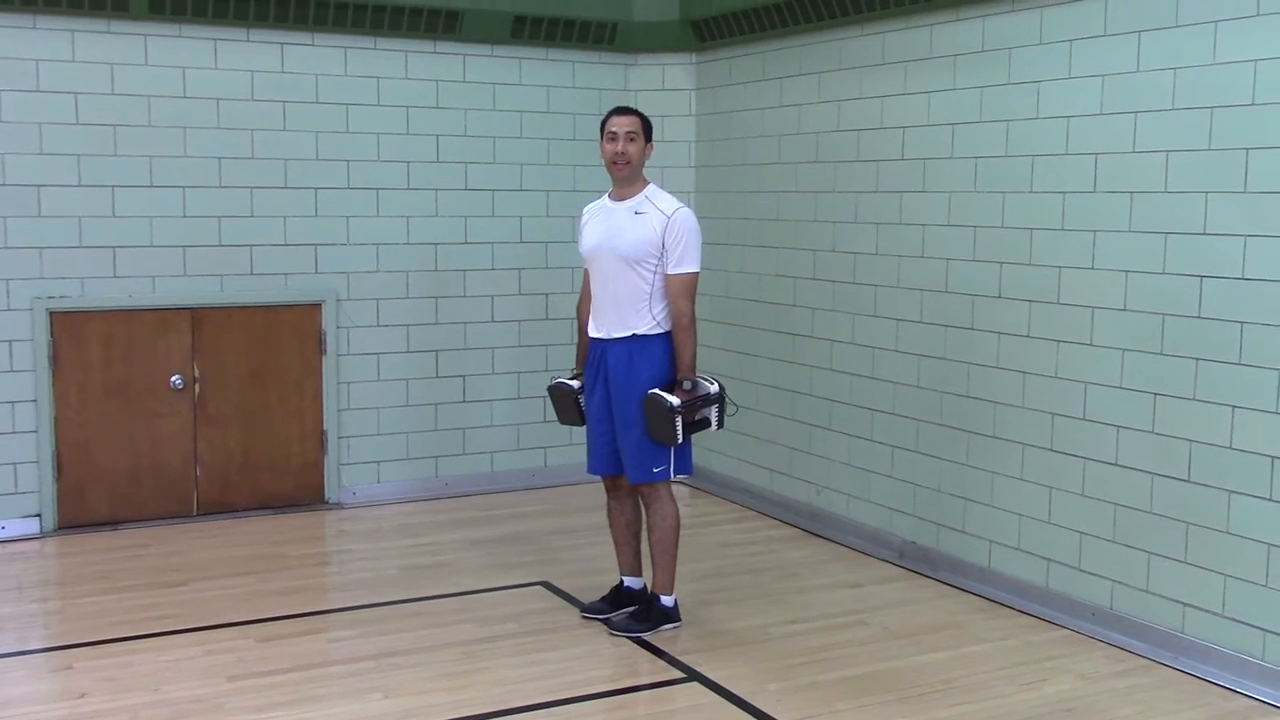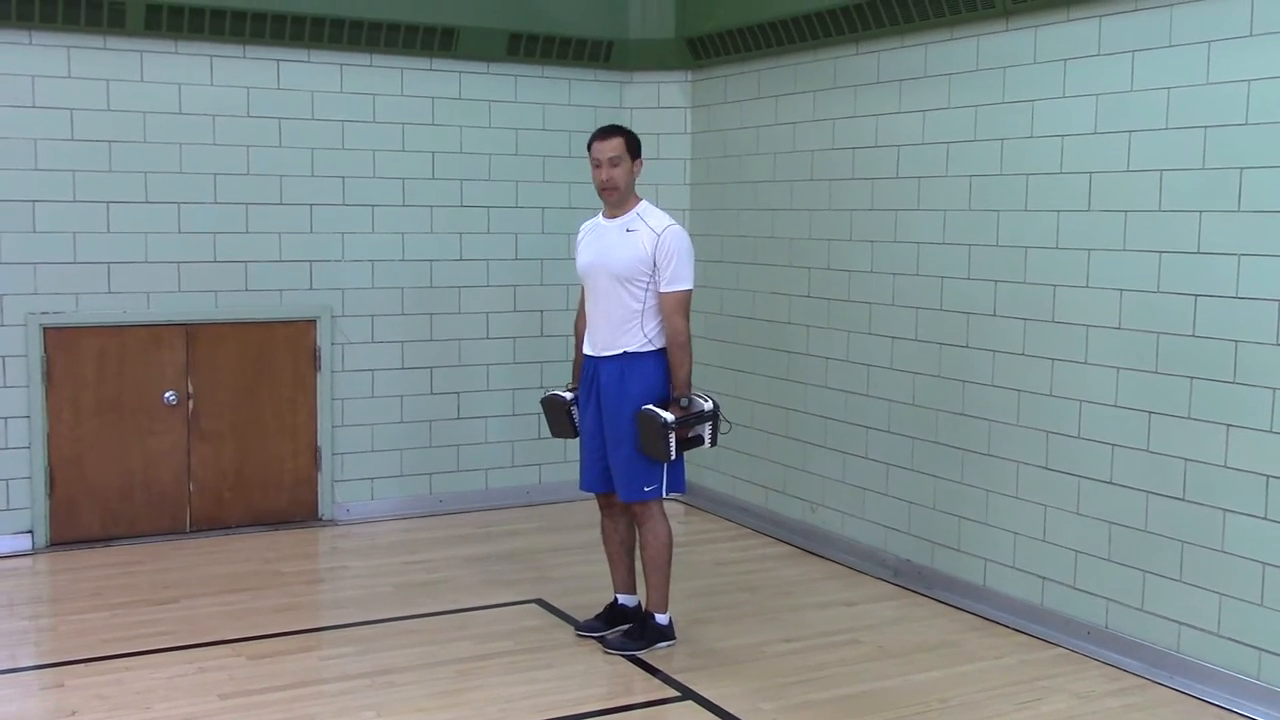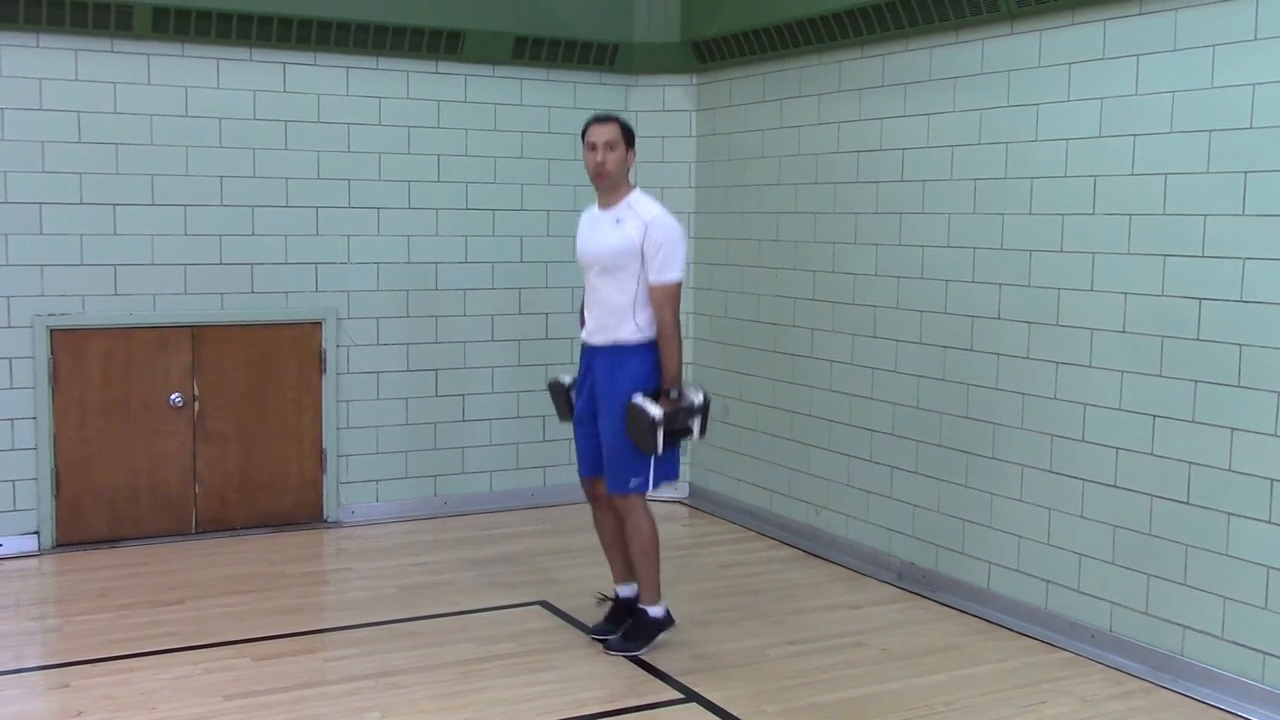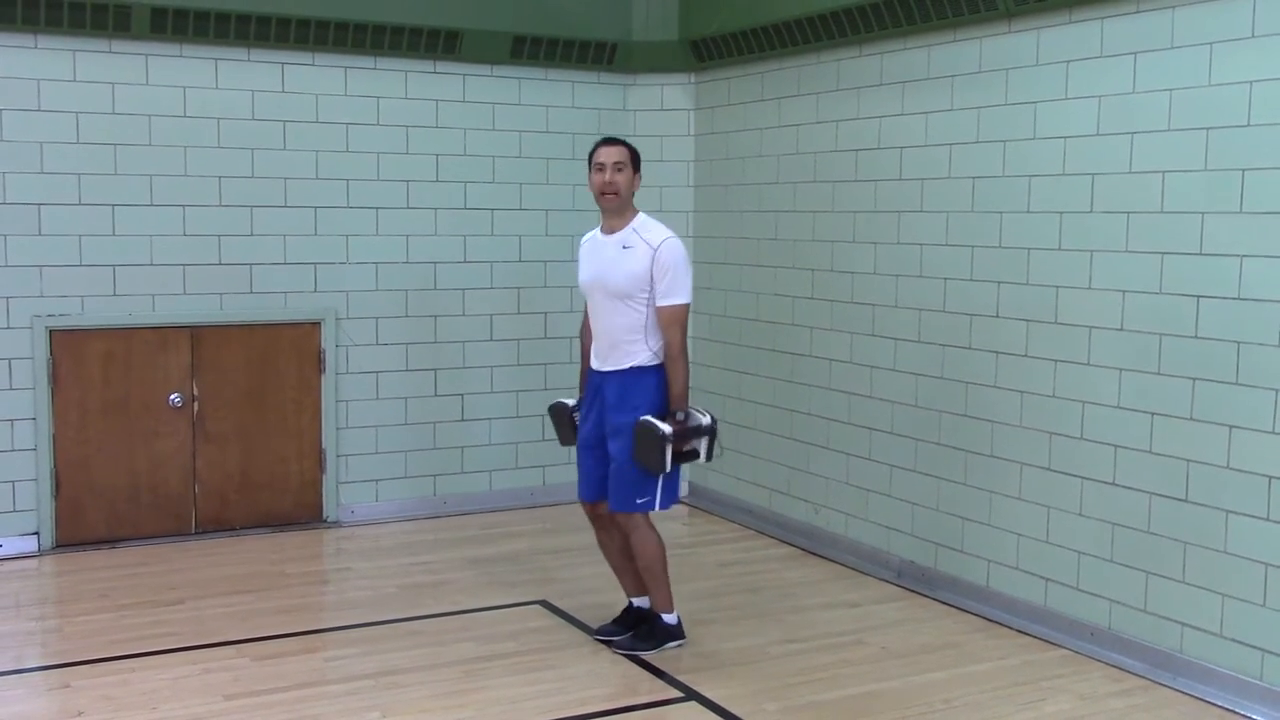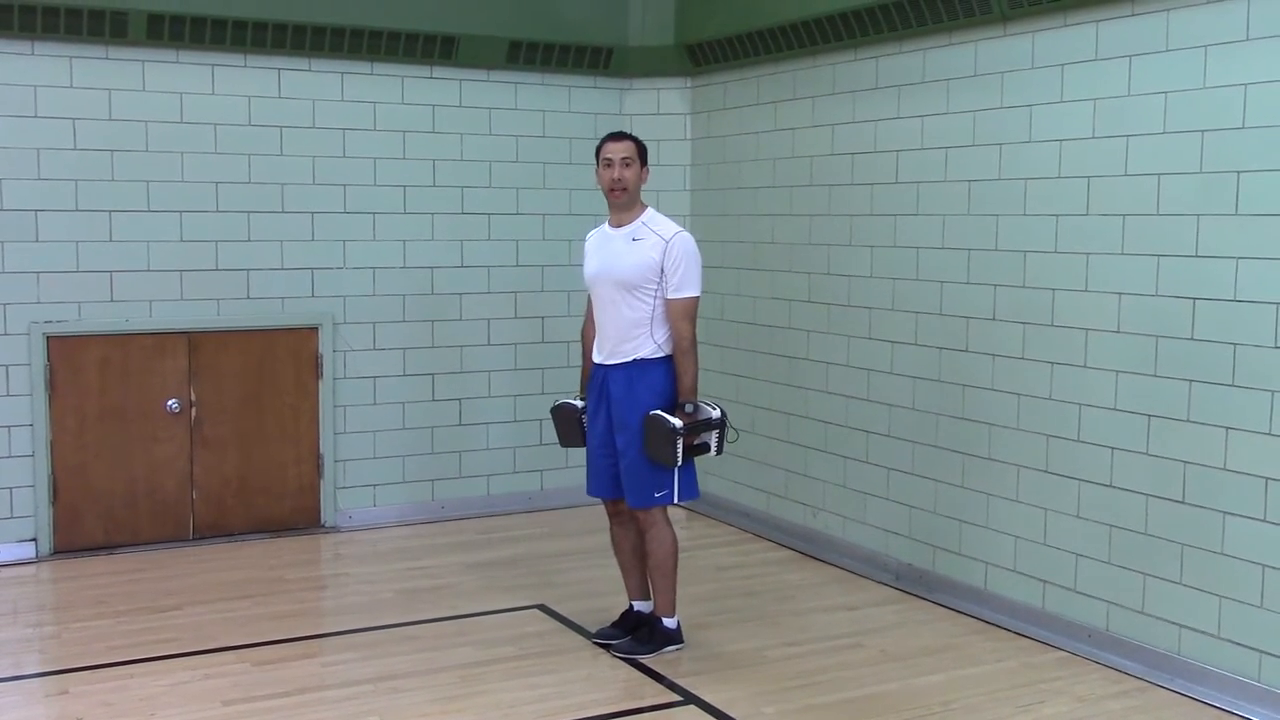
dt=1s
person 1, frame 1
left shoulder: (671, 216)
right shoulder: (591, 215)
left elbow: (682, 308)
left wrist: (685, 381)
right wrist: (580, 365)
left hip: (647, 357)
right hip: (602, 357)
left knee: (651, 484)
right knee: (614, 480)
left ankle: (663, 601)
right ankle: (629, 585)
person 1, frame 2
left shoulder: (663, 234)
right shoulder: (588, 233)
left elbow: (676, 324)
left wrist: (680, 398)
right wrist: (576, 380)
left hip: (639, 375)
right hip: (596, 374)
left knee: (644, 503)
right knee: (609, 498)
left ankle: (658, 620)
right ankle: (624, 604)
person 1, frame 3
left shoulder: (653, 222)
right shoulder: (587, 220)
left elbow: (667, 314)
left wrist: (670, 392)
left hip: (634, 367)
right hip: (594, 364)
left knee: (626, 494)
right knee: (597, 487)
left ankle: (653, 612)
right ankle: (627, 596)
person 1, frame 4
left shoulder: (661, 246)
right shoulder: (589, 244)
left elbow: (674, 339)
left wrist: (678, 413)
right wrist: (585, 389)
left hip: (641, 389)
right hip: (599, 388)
left knee: (628, 512)
right knee: (597, 508)
left ankle: (666, 620)
right ankle: (639, 606)
person 1, frame 5
left shoulder: (671, 240)
right shoulder: (594, 241)
left elbow: (683, 332)
left wrist: (687, 405)
right wrist: (584, 390)
left hip: (647, 382)
right hip: (604, 383)
left knee: (648, 510)
right knee: (617, 506)
left ankle: (666, 624)
right ankle: (638, 610)
